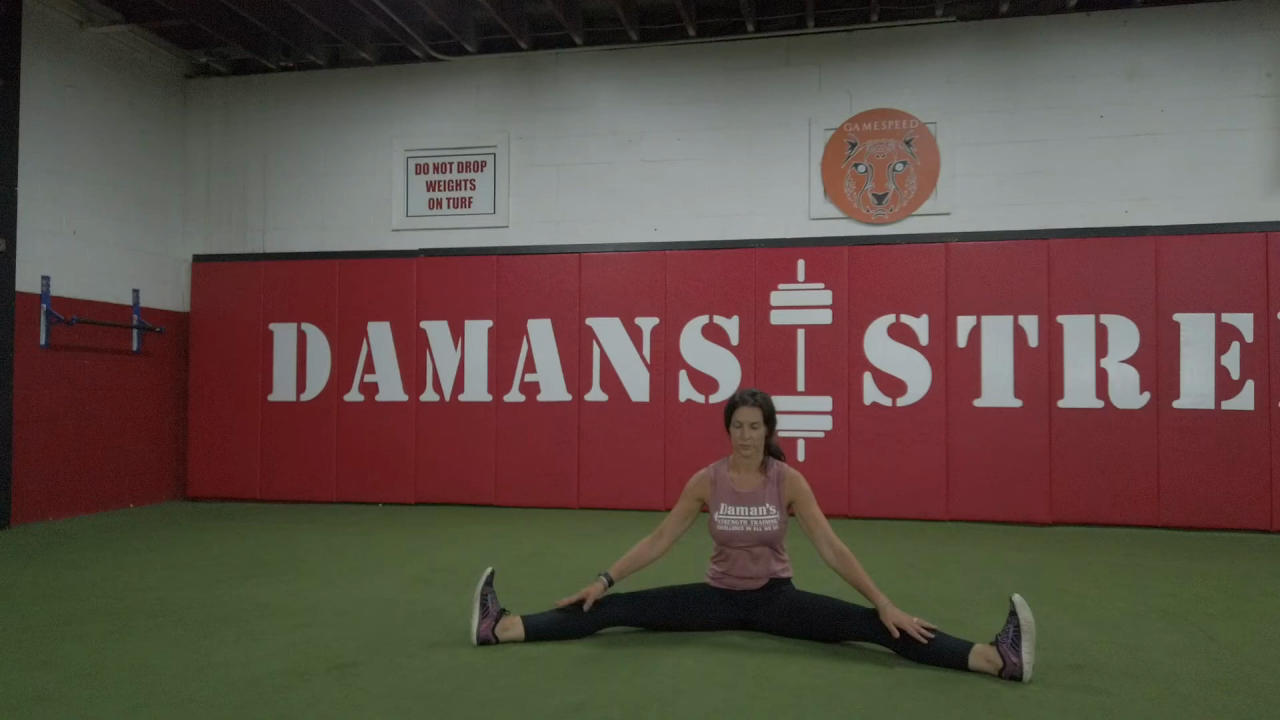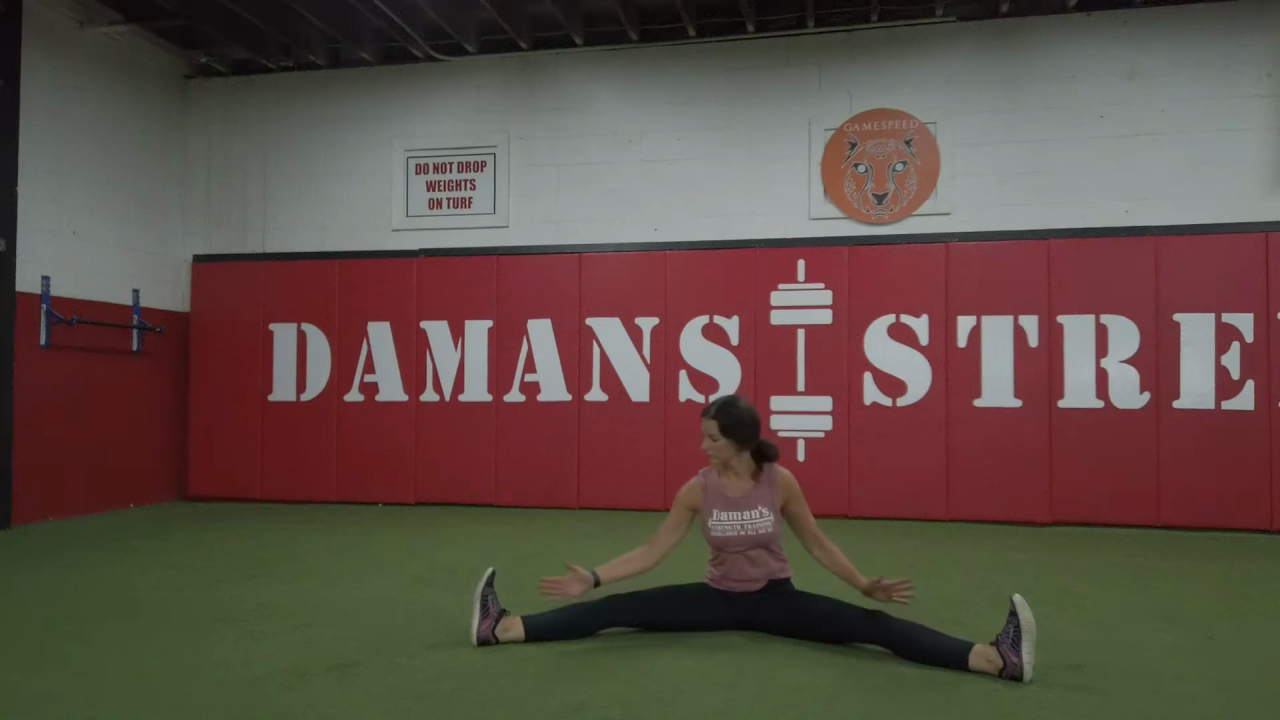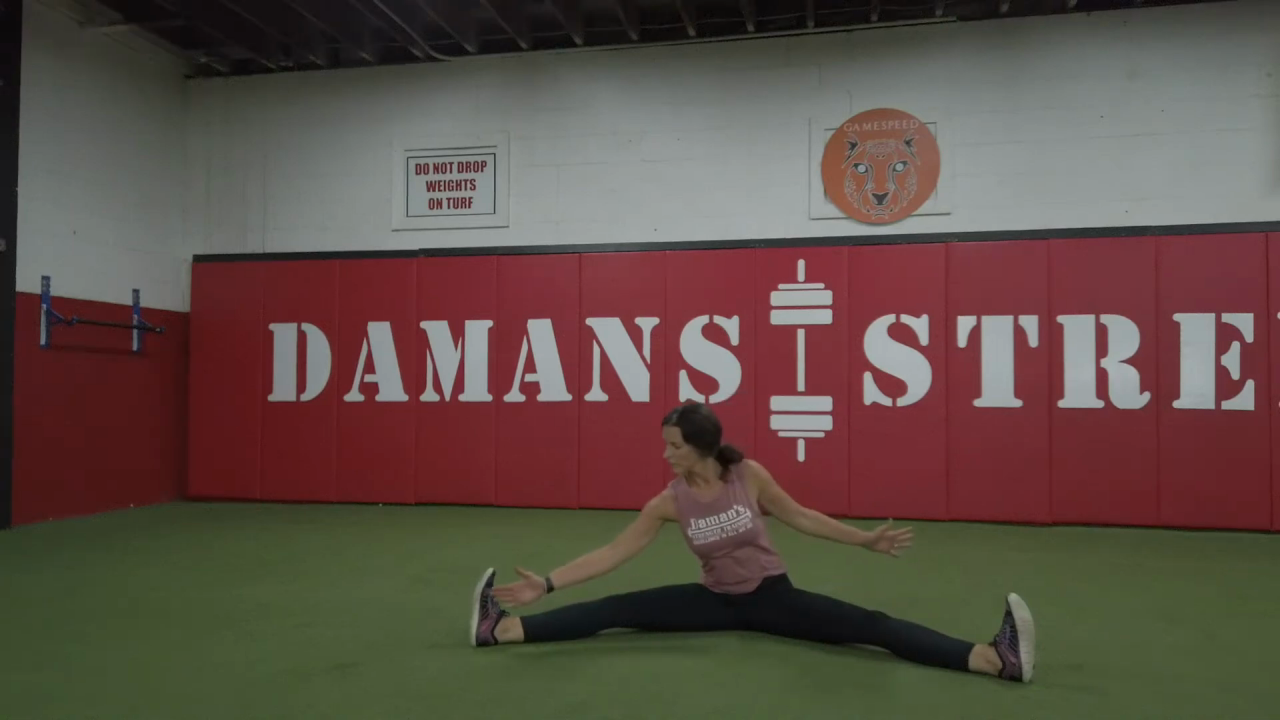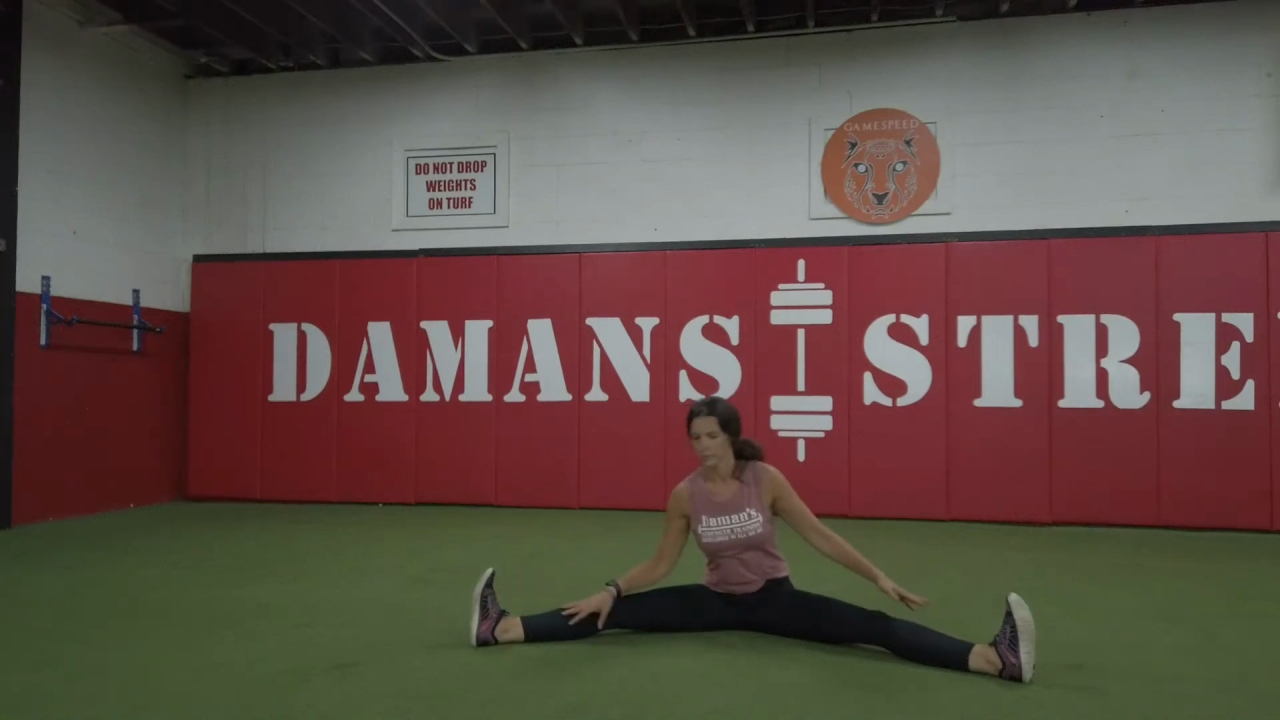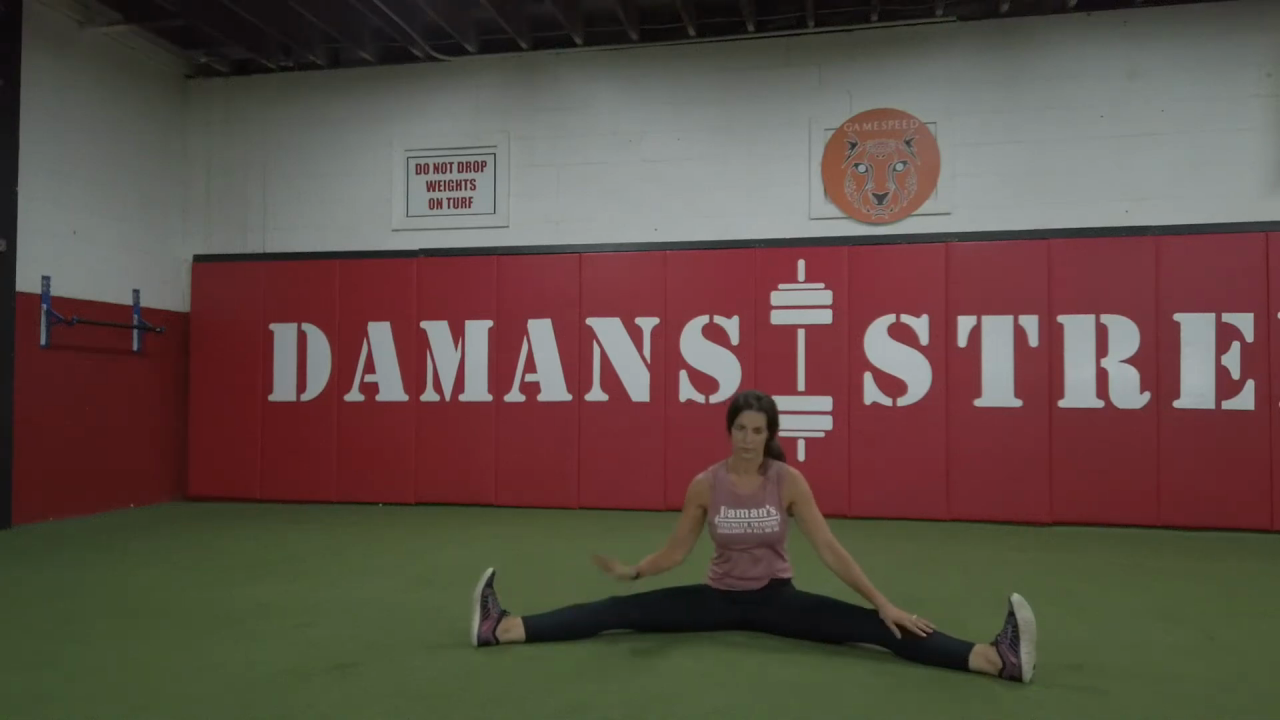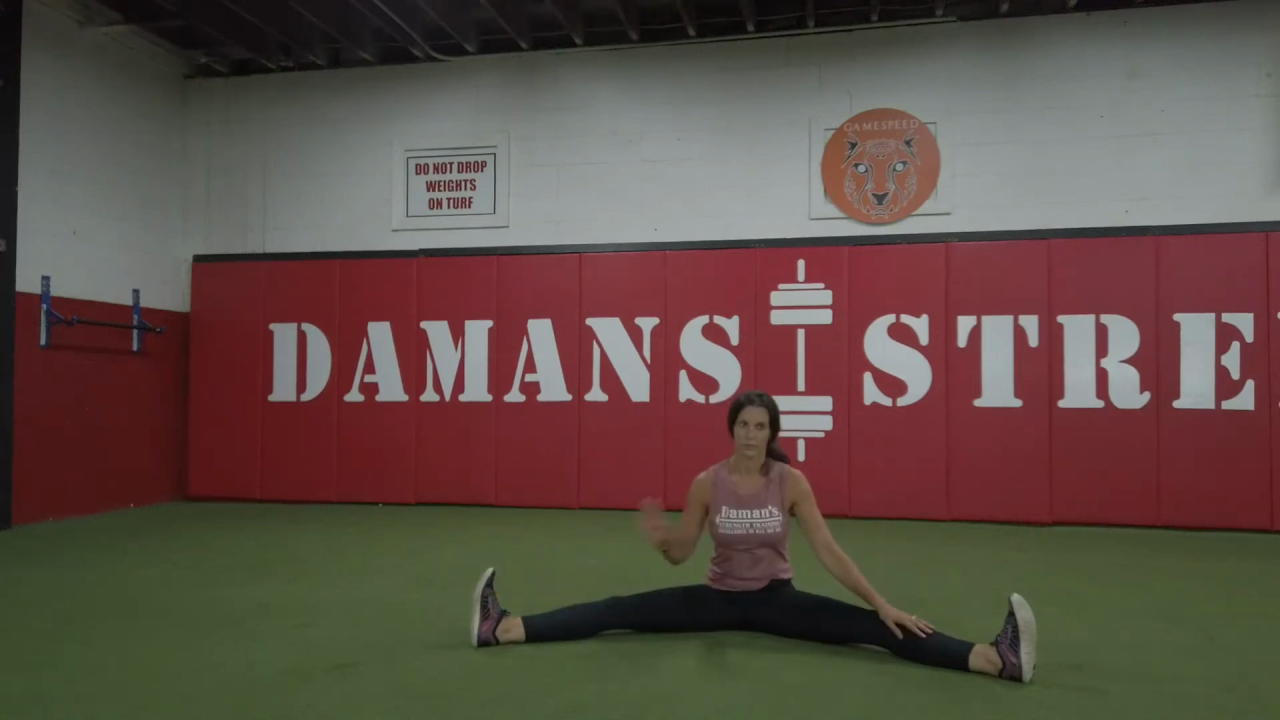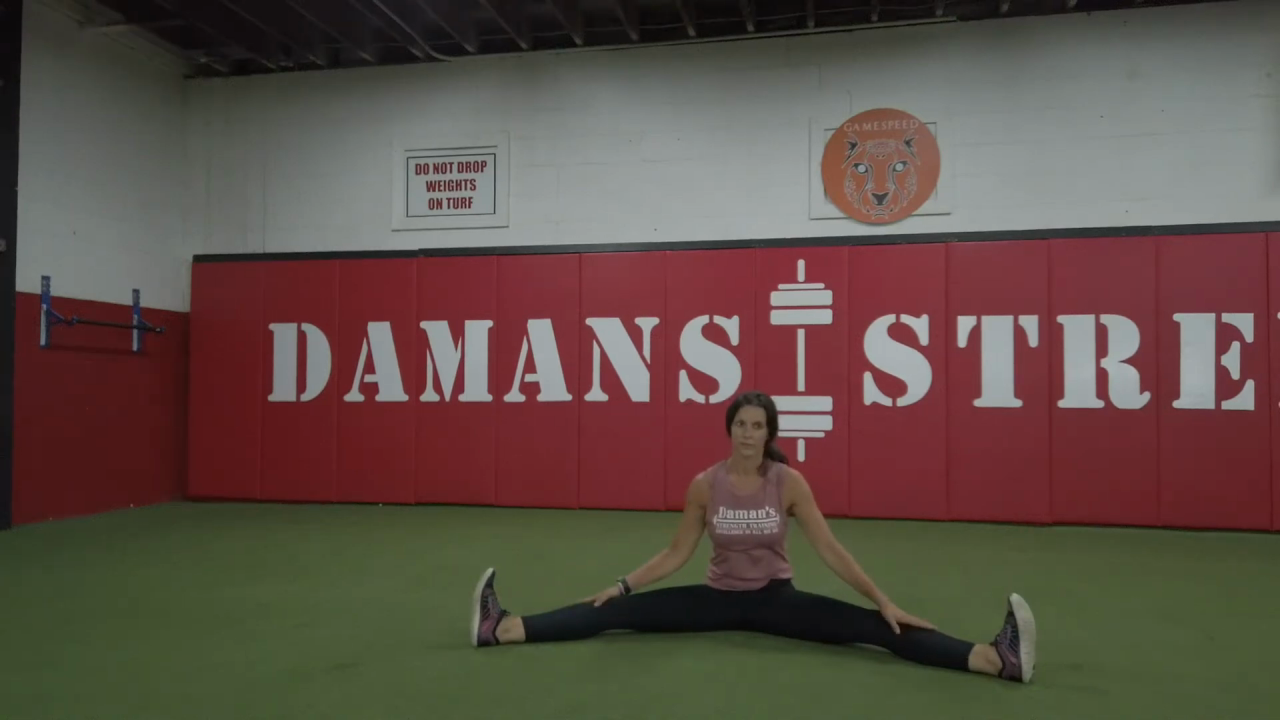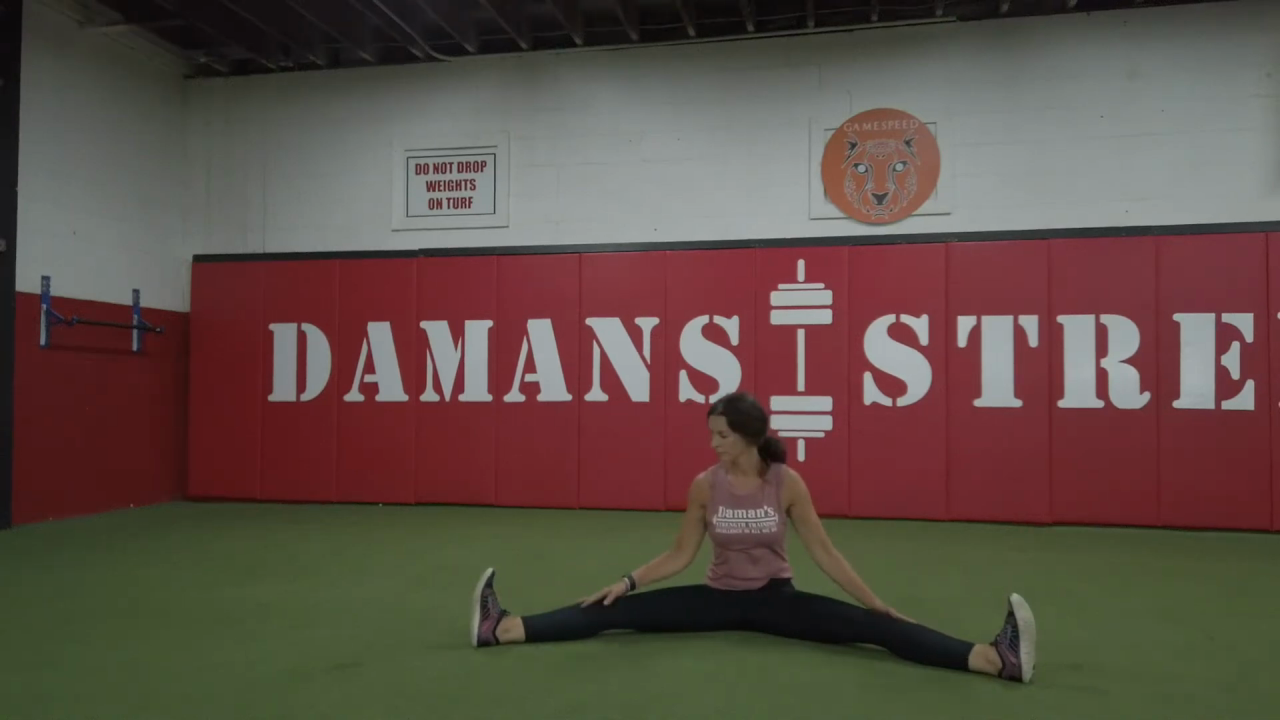
dt=0.7s
person 1, frame 1
left shoulder: (789, 481)
right shoulder: (705, 481)
left elbow: (831, 547)
right elbow: (658, 541)
left wrist: (885, 603)
right wrist: (602, 580)
left hip: (775, 597)
right hip: (719, 596)
left knee: (868, 625)
right knee: (616, 608)
left ankle: (996, 658)
right ankle: (501, 627)
person 1, frame 2
left shoulder: (780, 481)
right shoulder: (696, 489)
left elbow: (816, 543)
right elbow: (652, 551)
left wrist: (866, 586)
right wrist: (592, 578)
left hip: (775, 598)
right hip: (719, 598)
left knee: (867, 625)
right knee: (619, 609)
left ankle: (995, 658)
right ankle: (502, 628)
person 1, frame 3
left shoulder: (750, 475)
right shoulder: (669, 501)
left elbow: (799, 516)
right elbow: (612, 553)
left wrist: (865, 540)
right wrist: (545, 584)
left hip: (771, 595)
right hip: (716, 600)
left knee: (869, 626)
right knee: (615, 611)
left ankle: (997, 659)
right ankle: (500, 628)
person 1, frame 4
left shoulder: (766, 478)
right shoulder: (685, 494)
left elbow: (817, 534)
right elbow: (659, 565)
left wrist: (879, 578)
right wrist: (611, 590)
left hip: (773, 597)
right hip: (717, 600)
left knee: (870, 626)
right knee: (618, 615)
left ankle: (996, 659)
right ankle: (502, 629)
person 1, frame 5
left shoulder: (789, 481)
right shoulder: (704, 484)
left elbow: (830, 549)
right elbow: (676, 552)
left wrist: (885, 603)
right wrist: (631, 569)
left hip: (775, 597)
right hip: (719, 597)
left knee: (870, 627)
right knee: (620, 612)
left ankle: (997, 659)
right ankle: (501, 628)
person 1, frame 6
left shoulder: (791, 482)
right shoulder: (706, 484)
left elbow: (829, 551)
right elbow: (678, 558)
left wrist: (883, 604)
right wrist: (663, 537)
left hip: (775, 598)
right hip: (719, 597)
left knee: (868, 627)
right knee: (620, 611)
left ankle: (997, 659)
right ankle: (502, 628)
person 1, frame 7
left shoulder: (789, 483)
right shoulder: (705, 484)
left elbow: (831, 550)
right elbow: (676, 553)
left wrist: (885, 602)
right wrist: (620, 585)
left hip: (775, 598)
right hip: (719, 597)
left knee: (870, 627)
right knee: (619, 613)
left ankle: (997, 659)
right ankle: (501, 627)
person 1, frame 8
left shoulder: (788, 483)
right shoulder: (704, 485)
left elbow: (824, 552)
right elbow: (680, 554)
left wrist: (874, 601)
right wrist: (626, 583)
left hip: (775, 598)
right hip: (719, 597)
left knee: (867, 626)
right knee: (619, 612)
left ankle: (995, 658)
right ankle: (502, 629)
